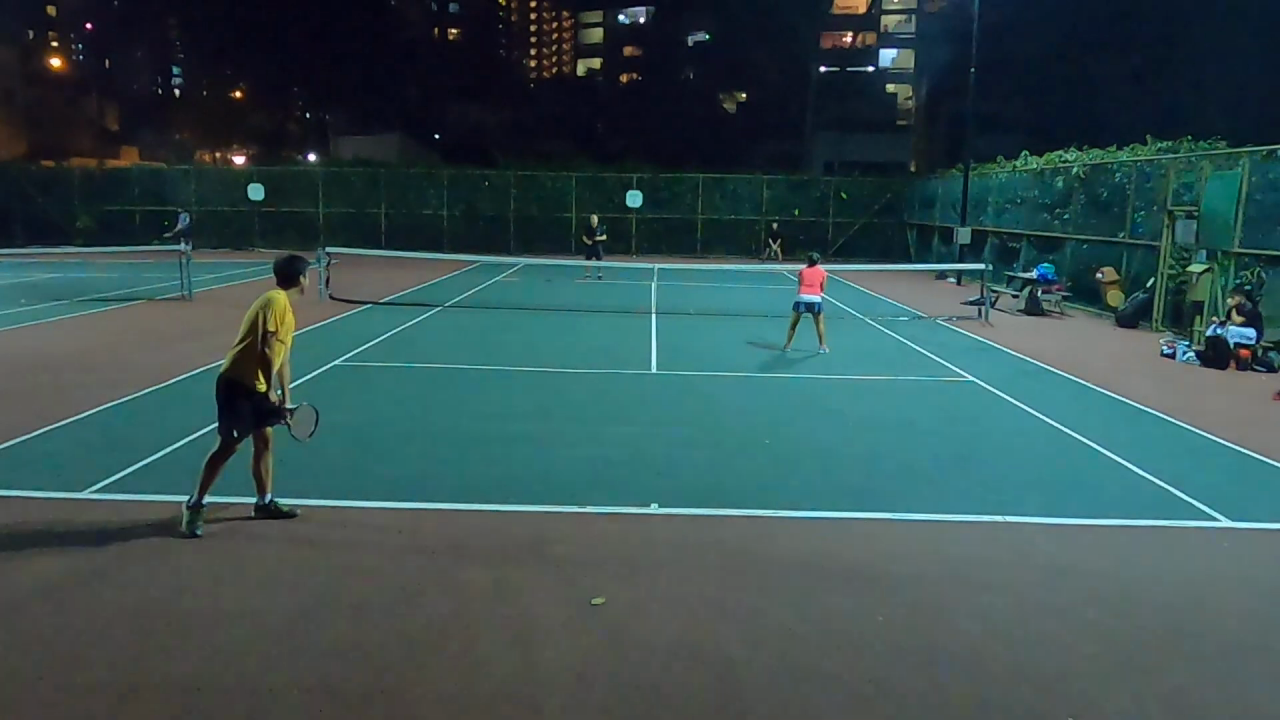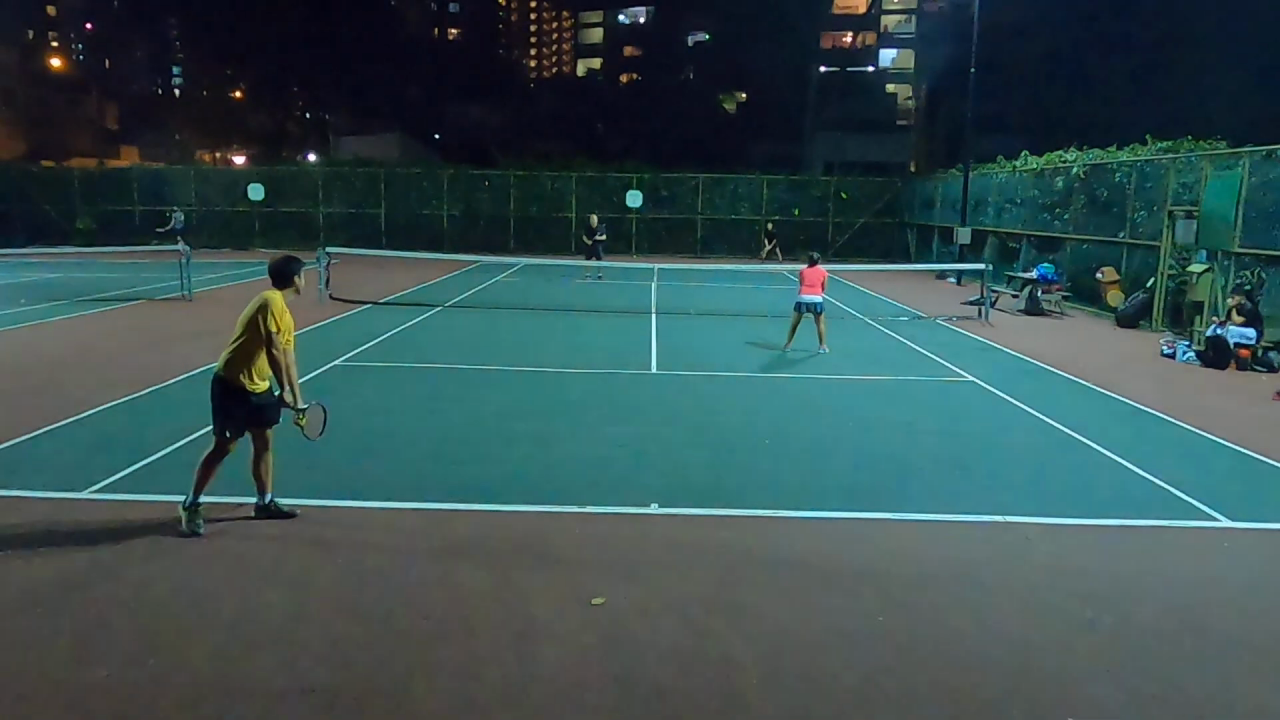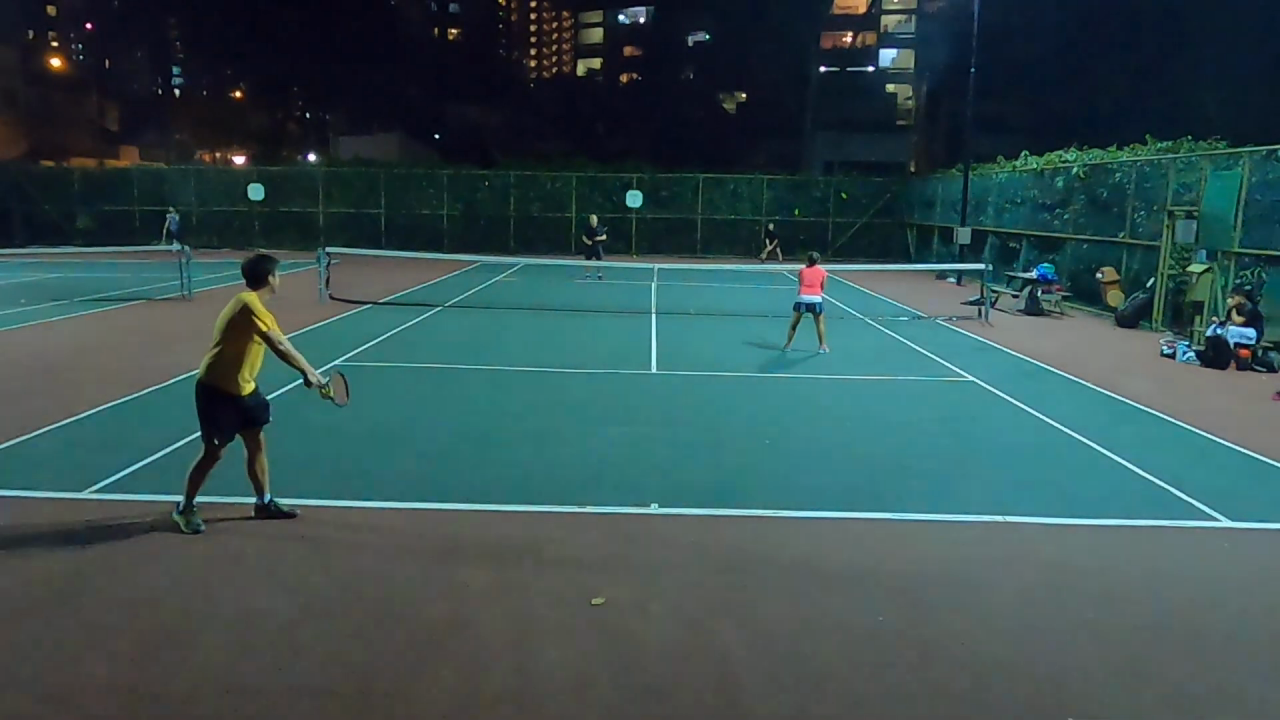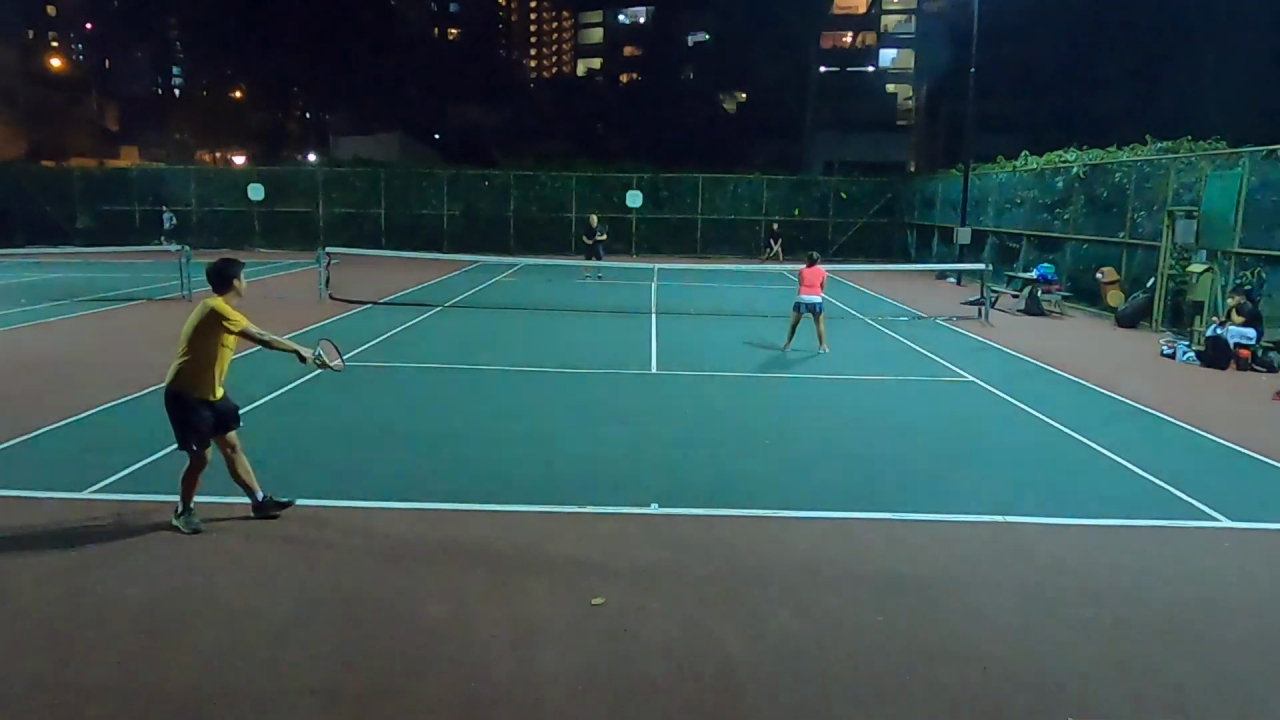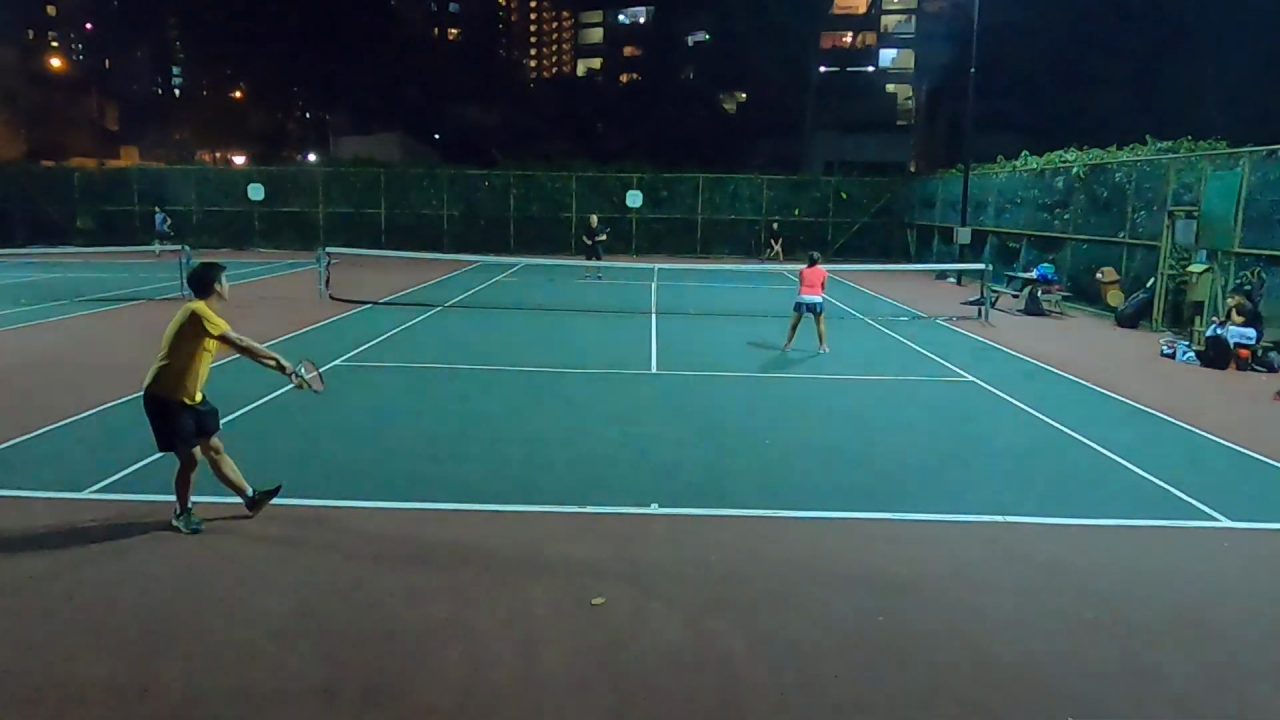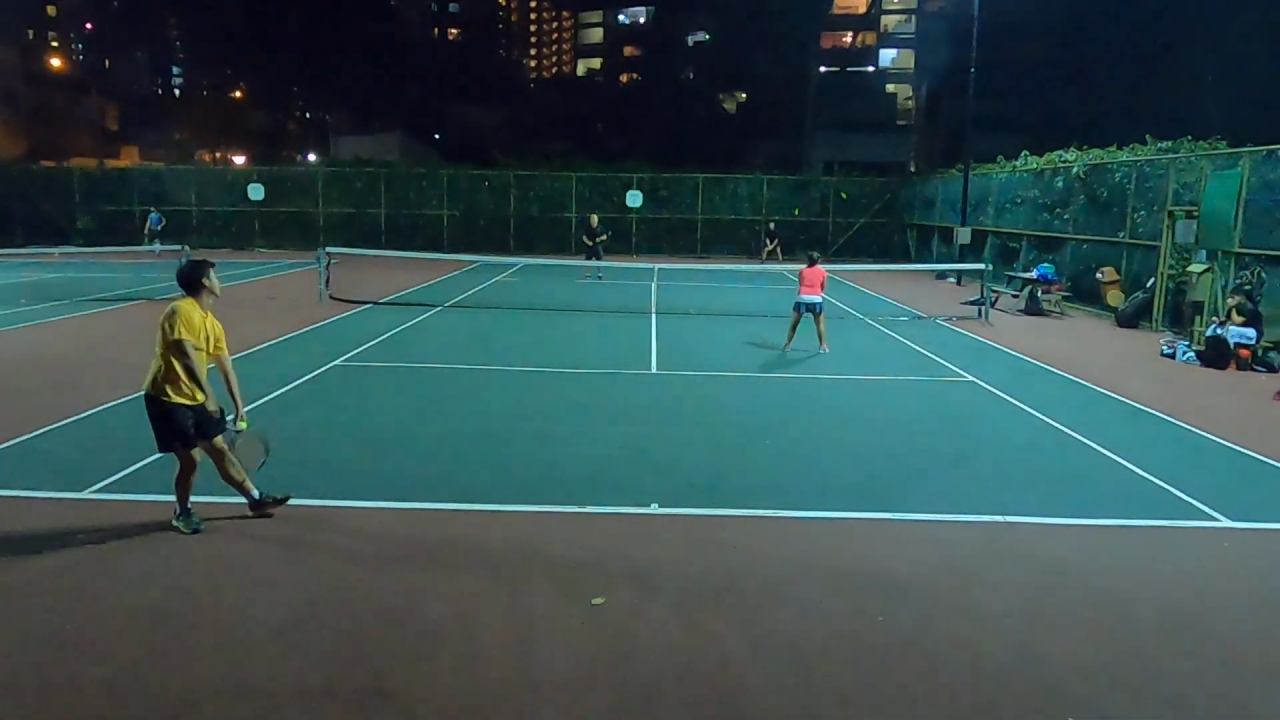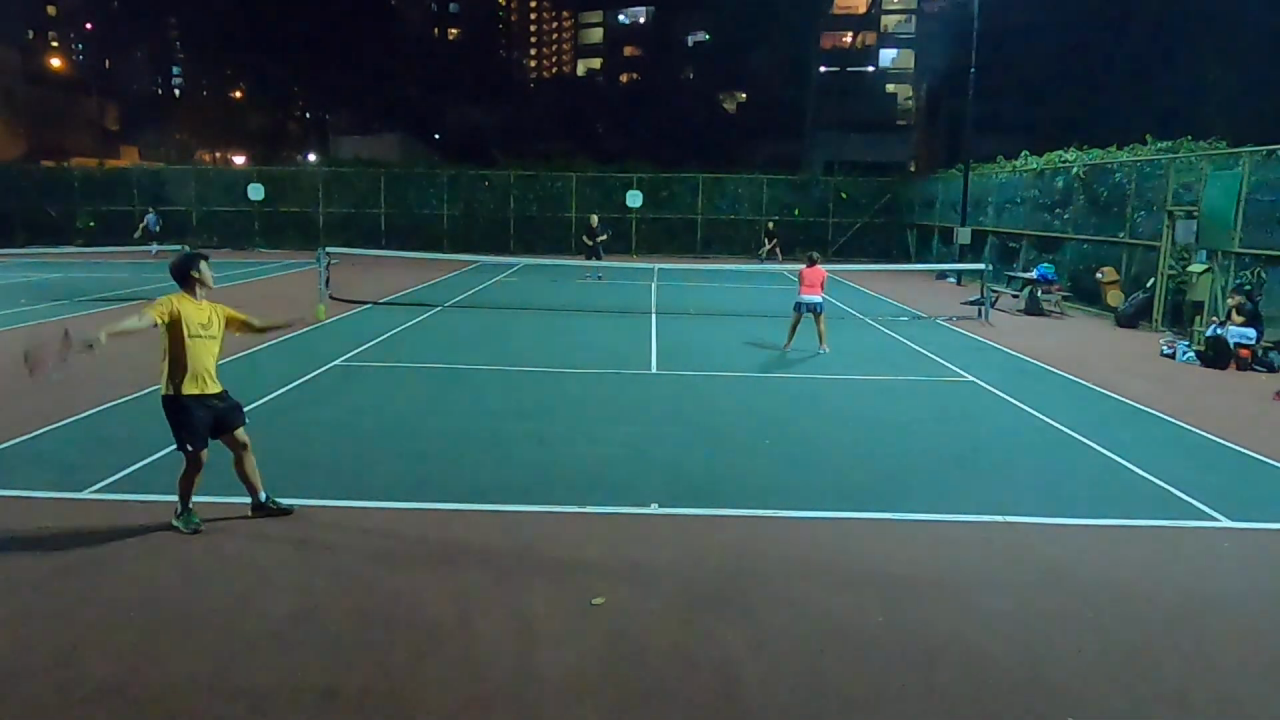
dt=0.3s
person 1, frame 1
left shoulder: (287, 312)
right shoulder: (275, 301)
left elbow: (282, 357)
right elbow: (266, 348)
left wrist: (286, 396)
right wrist: (271, 388)
left hip: (260, 386)
right hip: (238, 384)
left knee: (264, 442)
right knee: (229, 446)
left ankle: (265, 502)
right ankle: (195, 505)
person 1, frame 2
left shoulder: (285, 315)
right shoulder: (271, 302)
left elbow: (288, 357)
right elbow: (273, 350)
left wrist: (296, 396)
right wrist: (284, 390)
left hip: (258, 386)
right hip: (232, 384)
left knee: (264, 443)
right knee: (223, 447)
left ankle: (265, 503)
right ankle: (191, 505)
person 1, frame 3
left shoulder: (254, 308)
right shoulder: (248, 304)
left elbow: (282, 344)
right elbow: (278, 346)
left wrist: (309, 370)
right wrist: (307, 372)
left hip: (243, 389)
right hip: (216, 389)
left knee: (256, 444)
right knee: (213, 452)
left ankle: (265, 503)
right ankle: (185, 508)
person 1, frame 4
left shoulder: (224, 311)
right shoulder: (215, 309)
left elbow: (259, 338)
right elbow: (261, 338)
left wrist: (295, 350)
right wrist: (298, 349)
left hip: (211, 394)
right hip: (185, 395)
left knee: (232, 447)
right knee: (200, 458)
left ankle: (259, 501)
right ankle: (183, 512)
person 1, frame 5
left shoulder: (215, 321)
right shoulder: (197, 312)
left elbow: (243, 348)
right elbow: (241, 344)
left wrist: (275, 363)
right wrist: (278, 359)
left hip: (191, 398)
right hip: (164, 398)
left knee: (215, 450)
right knee: (191, 458)
left ankle: (251, 497)
right ankle: (182, 512)
person 1, frame 6
left shoulder: (213, 324)
right shoulder: (180, 311)
left elbow: (226, 366)
right elbow: (188, 358)
left wrist: (239, 405)
right wrist: (209, 395)
left hip: (196, 399)
right hip: (167, 400)
left knee: (221, 450)
right knee: (190, 459)
left ankle: (257, 499)
right ankle: (182, 512)
person 1, frame 7
left shoulder: (218, 311)
right shoulder: (174, 305)
left elbow: (257, 326)
right elbow: (141, 321)
left wrist: (290, 322)
right wrist: (107, 332)
left hip: (214, 393)
right hip: (183, 397)
left knee: (242, 444)
right knee: (197, 459)
left ankle: (260, 501)
right ankle: (183, 512)
